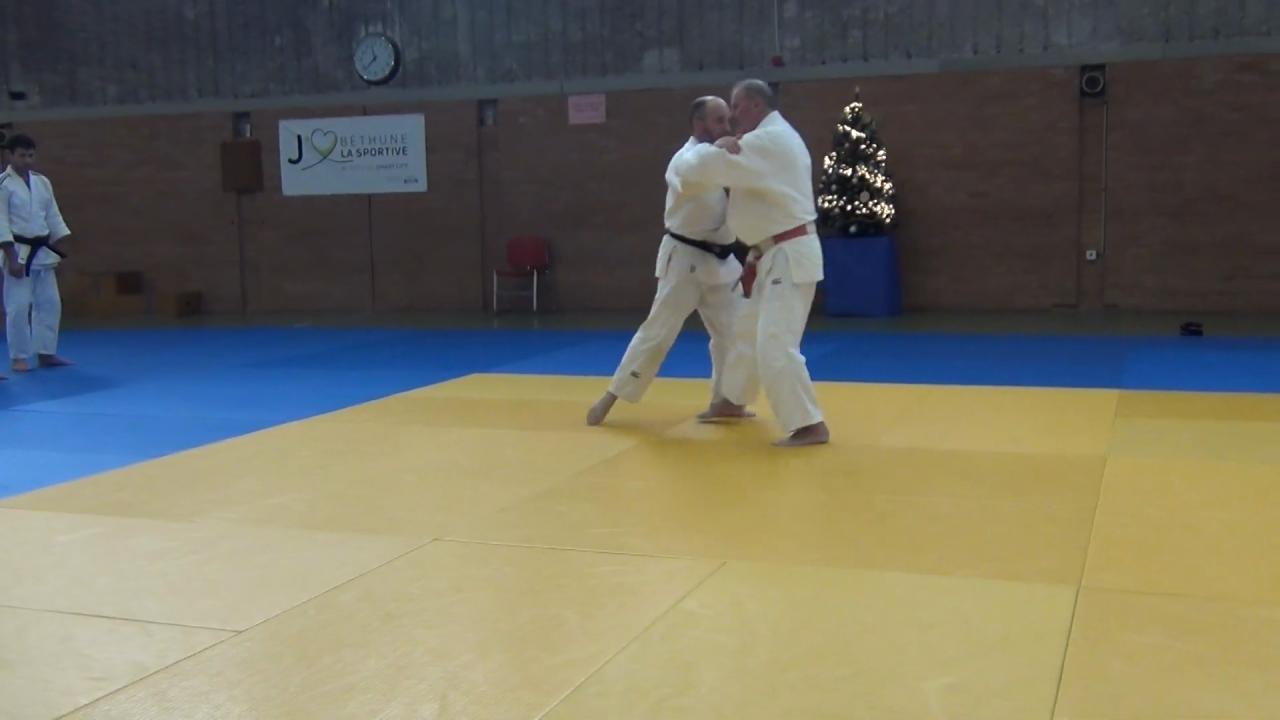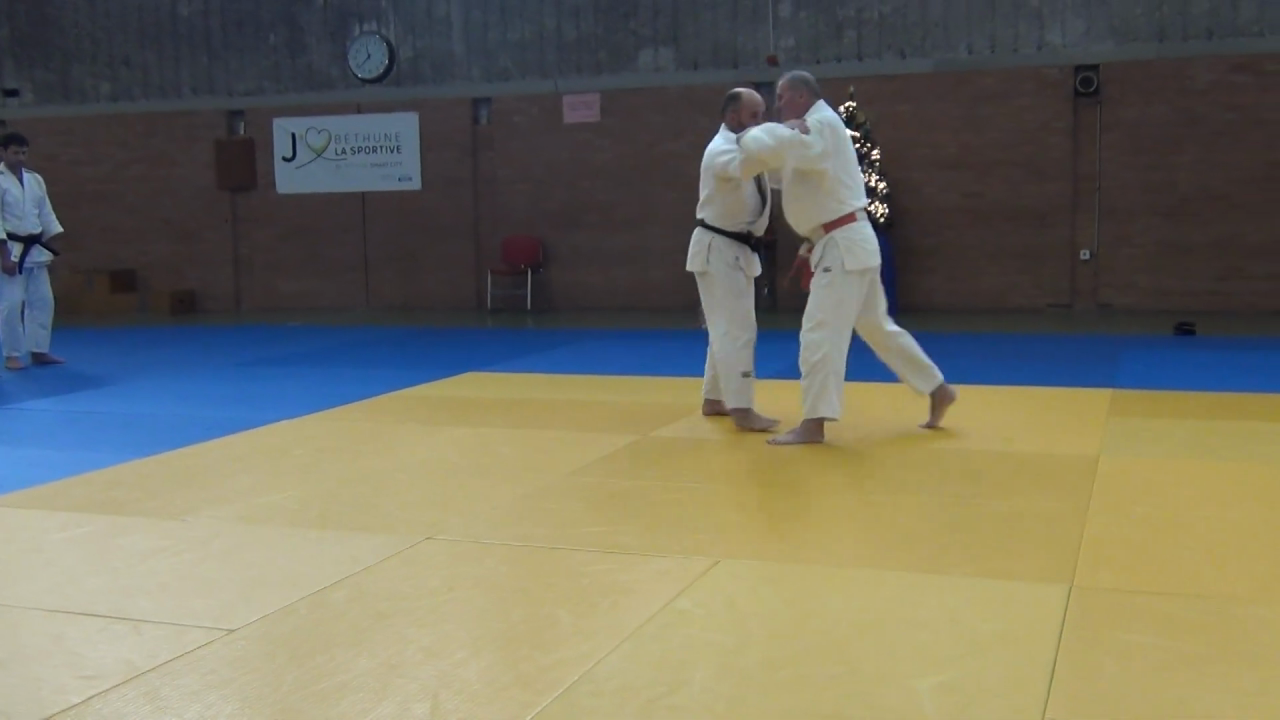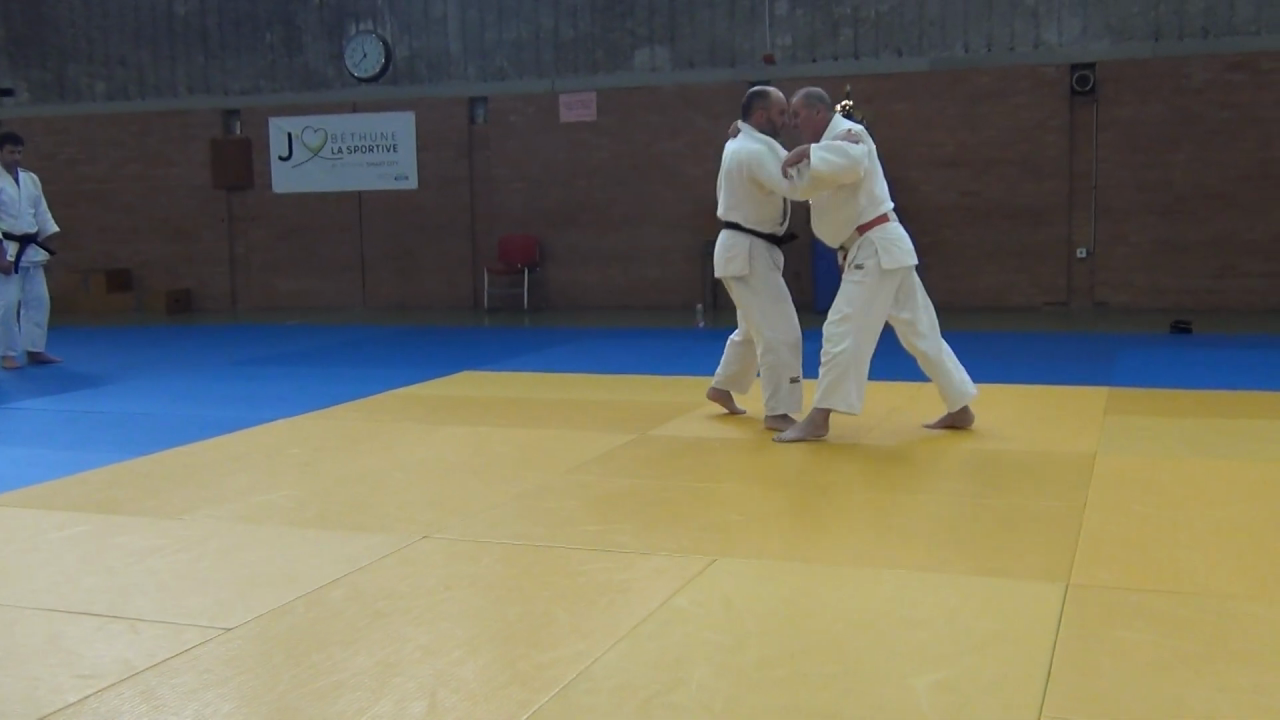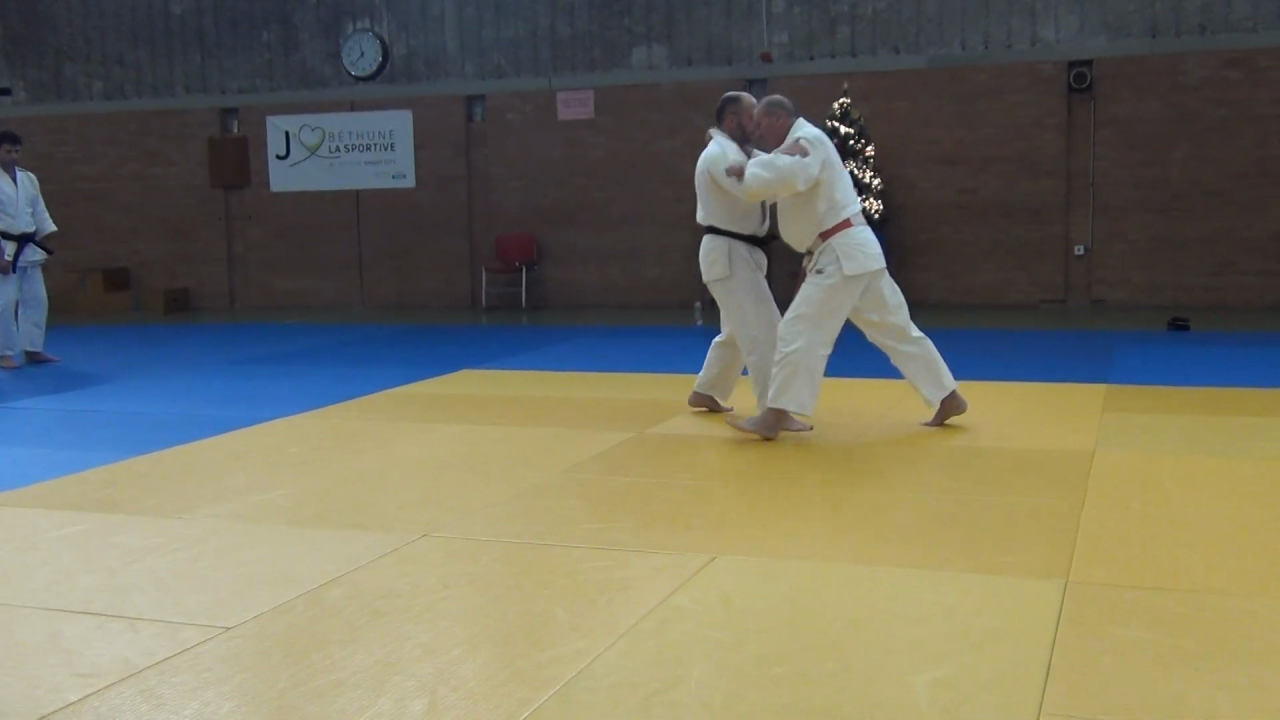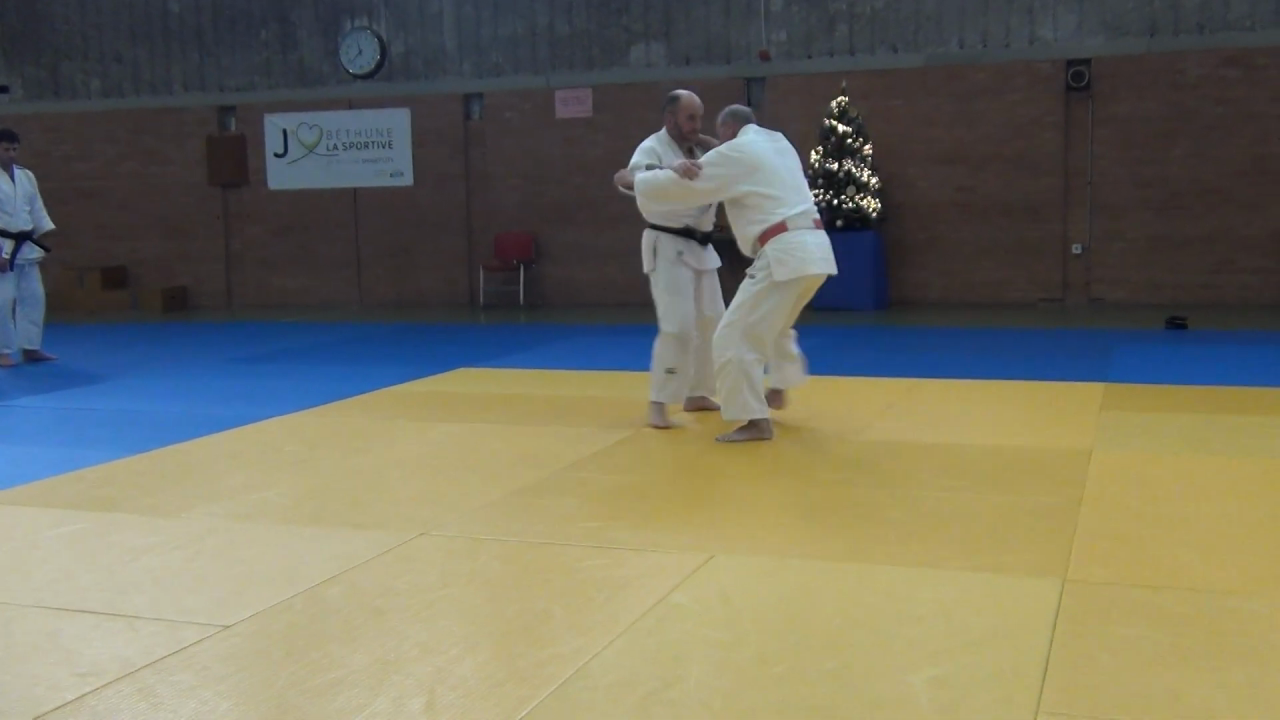
dt=0.3s
person 1, frame 1
left shoulder: (768, 140)
right shoulder: (777, 137)
left elbow: (707, 166)
left wrist: (684, 167)
left hip: (790, 256)
right hip: (785, 253)
left knee: (772, 342)
right knee: (751, 332)
left ankle: (811, 425)
right ankle: (733, 400)
person 1, frame 2
left shoulder: (819, 126)
right shoulder: (818, 126)
left elbow: (780, 144)
left wrist: (749, 136)
left hip: (842, 246)
right hip: (847, 242)
left knee: (820, 333)
right knee: (875, 326)
left ankle: (813, 424)
right ankle: (936, 389)
person 1, frame 3
left shoulder: (848, 132)
right shoulder: (833, 141)
left elbow: (852, 160)
left wrist: (804, 154)
left hip: (877, 247)
right hip: (882, 247)
left knee: (845, 330)
right knee: (920, 330)
left ankle: (818, 419)
right ankle: (959, 408)
person 1, frame 4
left shoulder: (806, 139)
right shoulder: (803, 142)
left elbow: (791, 173)
left wrist: (746, 168)
left hip: (842, 252)
right hip: (856, 249)
left knee: (800, 330)
right knee: (895, 329)
left ankle: (774, 417)
right ankle: (948, 397)
person 1, frame 5
left shoulder: (734, 153)
right shoulder: (777, 142)
left elbow: (679, 186)
left wrist: (631, 179)
left hip: (784, 255)
right hip: (813, 248)
left knee: (733, 337)
right knee: (773, 325)
left ankle: (756, 422)
right ankle: (778, 388)
person 2, frame 1
right shoulder: (686, 158)
left hip: (721, 260)
right hip: (684, 257)
left knee: (733, 333)
right knee: (659, 331)
left ankle: (724, 401)
right ankle: (613, 395)
person 2, frame 2
right shoulder: (722, 148)
right elbow: (745, 164)
left hip: (742, 250)
right hip: (717, 248)
left knee: (735, 327)
right knee: (734, 328)
left ankle: (715, 399)
right ankle: (742, 409)
person 2, frame 3
left shoulder: (743, 144)
right shoulder: (756, 148)
right elbow: (793, 186)
left hip: (743, 247)
right hip: (749, 249)
left knee: (753, 327)
right knee: (779, 331)
left ankle: (723, 387)
right ankle: (779, 413)
person 2, frame 4
left shoulder: (725, 150)
right shoulder: (722, 153)
left hip: (732, 252)
right hip: (729, 252)
left knee: (737, 331)
right knee: (763, 331)
left ankle: (704, 391)
person 2, frame 5
left shoulder: (700, 149)
right shoulder: (650, 149)
left hip: (700, 247)
right hip: (668, 247)
left knee: (710, 323)
right knee: (678, 325)
left ankle: (697, 394)
right ankle: (658, 402)
person 3, frame 1
left shoulder: (42, 182)
left elbow: (53, 216)
left wrist: (59, 249)
left hip: (42, 252)
left knee: (50, 303)
left ankle: (46, 353)
person 3, frame 2
left shoulder: (35, 180)
left elbow: (46, 214)
left wrist: (53, 247)
left hip: (35, 250)
left knee: (43, 301)
left ankle: (39, 351)
person 3, frame 3
left shoulder: (31, 179)
left elbow: (42, 213)
left wrist: (49, 245)
left hip: (31, 249)
left knee: (38, 301)
left ankle: (35, 350)
person 3, frame 4
left shoulder: (29, 178)
left elbow: (39, 212)
left wrist: (46, 244)
left hip: (29, 248)
left knee: (36, 300)
left ankle: (33, 349)
person 3, frame 5
left shoulder: (26, 176)
left elbow: (37, 210)
left wrist: (45, 241)
left hip: (26, 246)
left knee: (34, 298)
left ankle: (30, 348)
